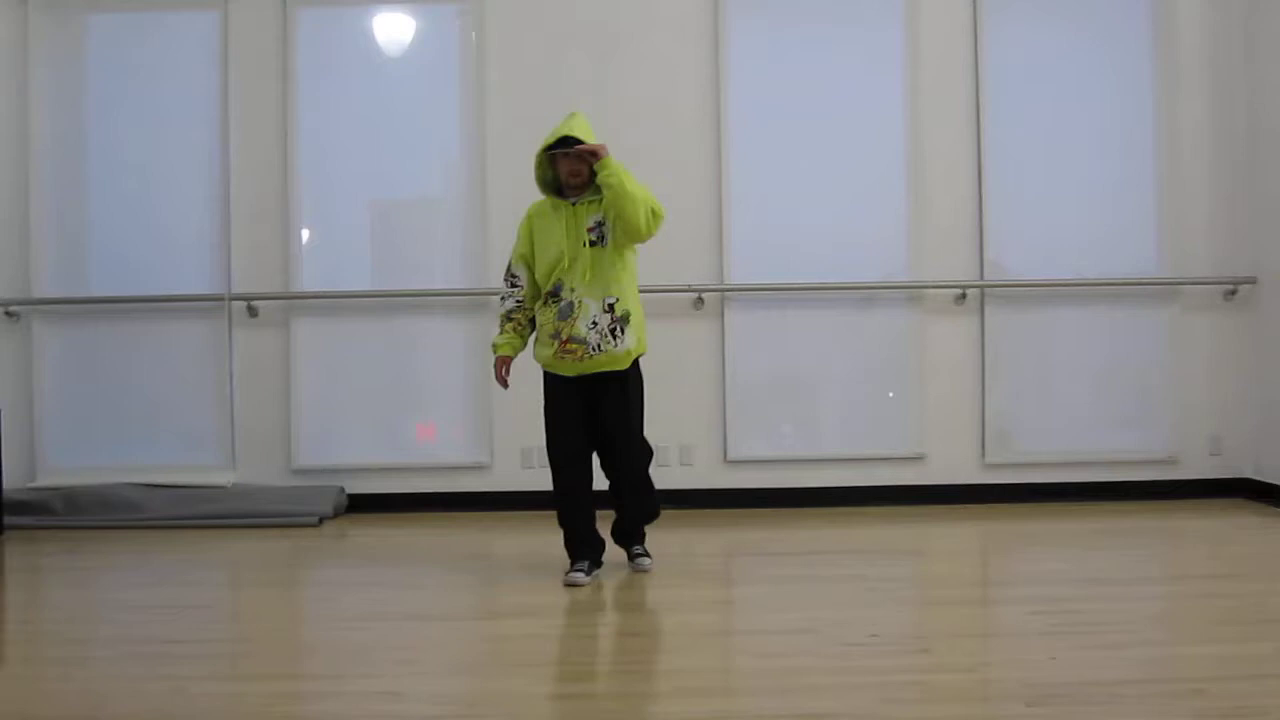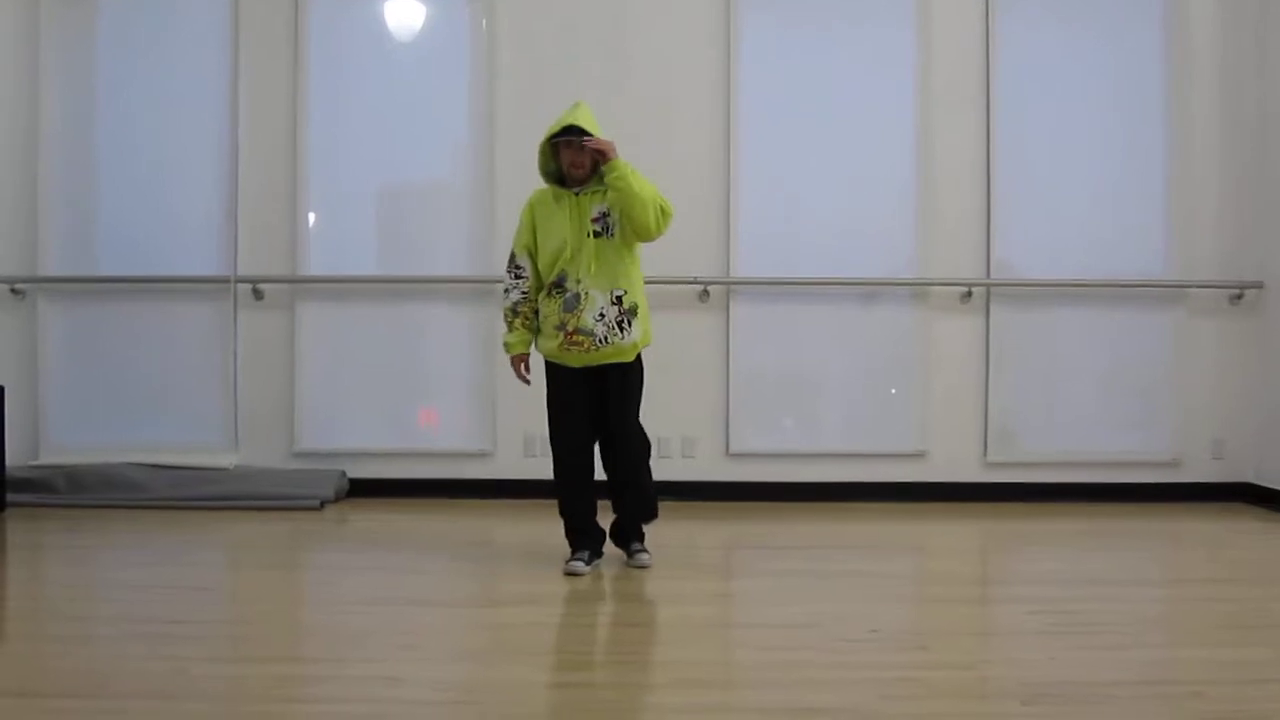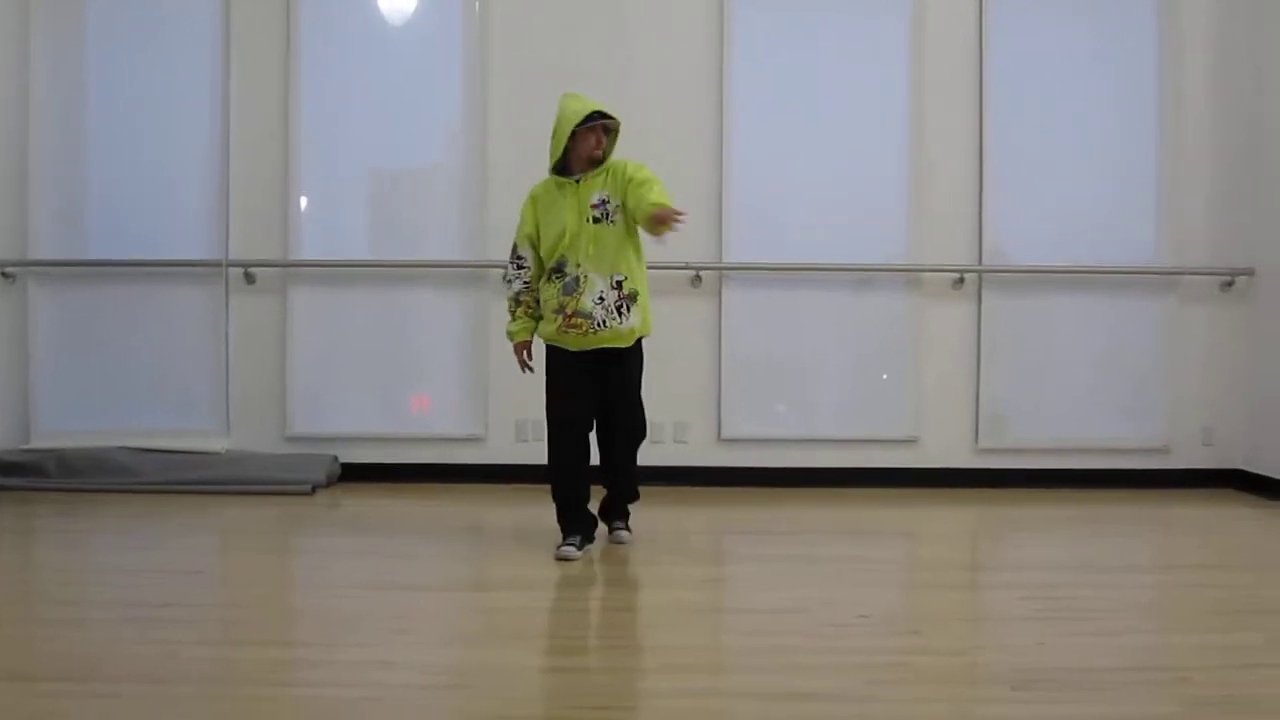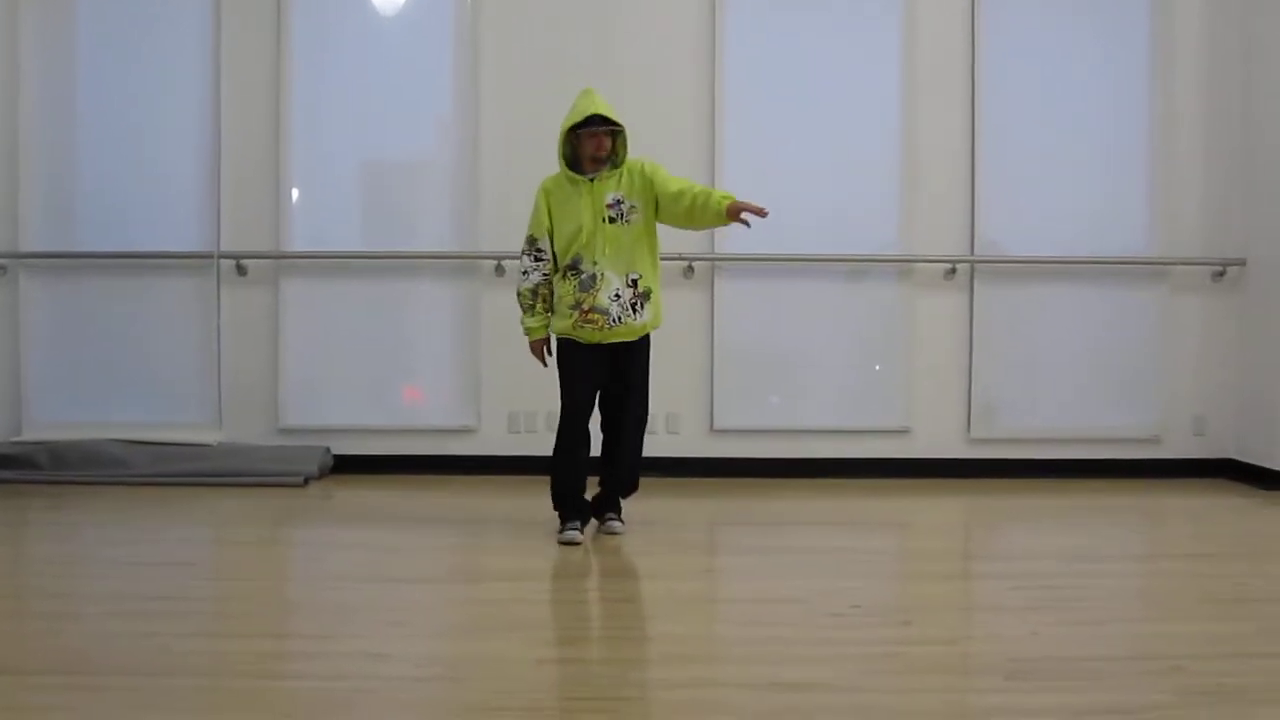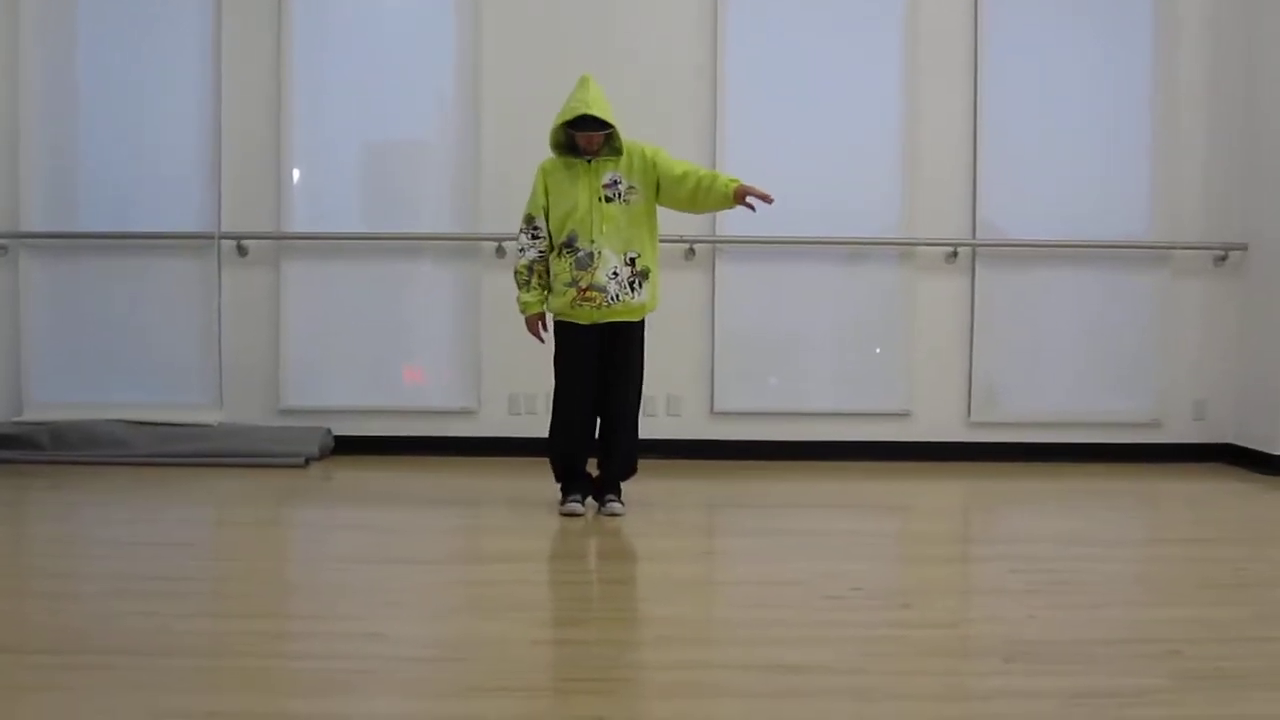
dt=0.5s
person 1, frame 1
left shoulder: (615, 202)
right shoulder: (538, 216)
left elbow: (644, 222)
right elbow: (520, 285)
left wrist: (608, 167)
right wrist: (507, 344)
left hip: (617, 358)
right hip: (561, 363)
left knee: (626, 451)
right knee: (568, 460)
left ankle: (633, 532)
right ankle: (583, 551)
person 1, frame 2
left shoulder: (622, 193)
right shoulder: (539, 206)
left elbow: (654, 222)
right elbow: (521, 277)
left wrist: (616, 166)
right wrist: (518, 339)
left hip: (620, 348)
right hip: (563, 353)
left knee: (626, 443)
right knee: (571, 450)
left ankle: (631, 530)
right ankle: (584, 541)
person 1, frame 3
left shoulder: (624, 175)
right shoulder: (542, 195)
left elbow: (650, 200)
right elbow: (523, 265)
left wrist: (662, 212)
right wrist: (520, 326)
left hip: (621, 332)
right hip: (564, 335)
left knee: (623, 427)
right knee: (567, 433)
left ankle: (617, 510)
right ankle: (575, 525)
person 1, frame 4
left shoulder: (641, 176)
right shoulder: (553, 190)
left elbow: (684, 198)
right elbow: (536, 261)
left wrist: (725, 205)
right wrist: (535, 324)
left hip: (631, 327)
right hip: (576, 329)
left knee: (626, 420)
right knee: (574, 418)
left ankle: (611, 502)
right ankle: (571, 510)
person 1, frame 5
left shoulder: (640, 160)
right shoulder: (551, 172)
left elbow: (690, 182)
right elbow: (532, 241)
left wrist: (732, 189)
right wrist: (531, 301)
left hip: (626, 307)
right hip: (572, 310)
left knee: (620, 401)
right knee: (574, 400)
left ankle: (610, 483)
right ankle: (573, 483)
